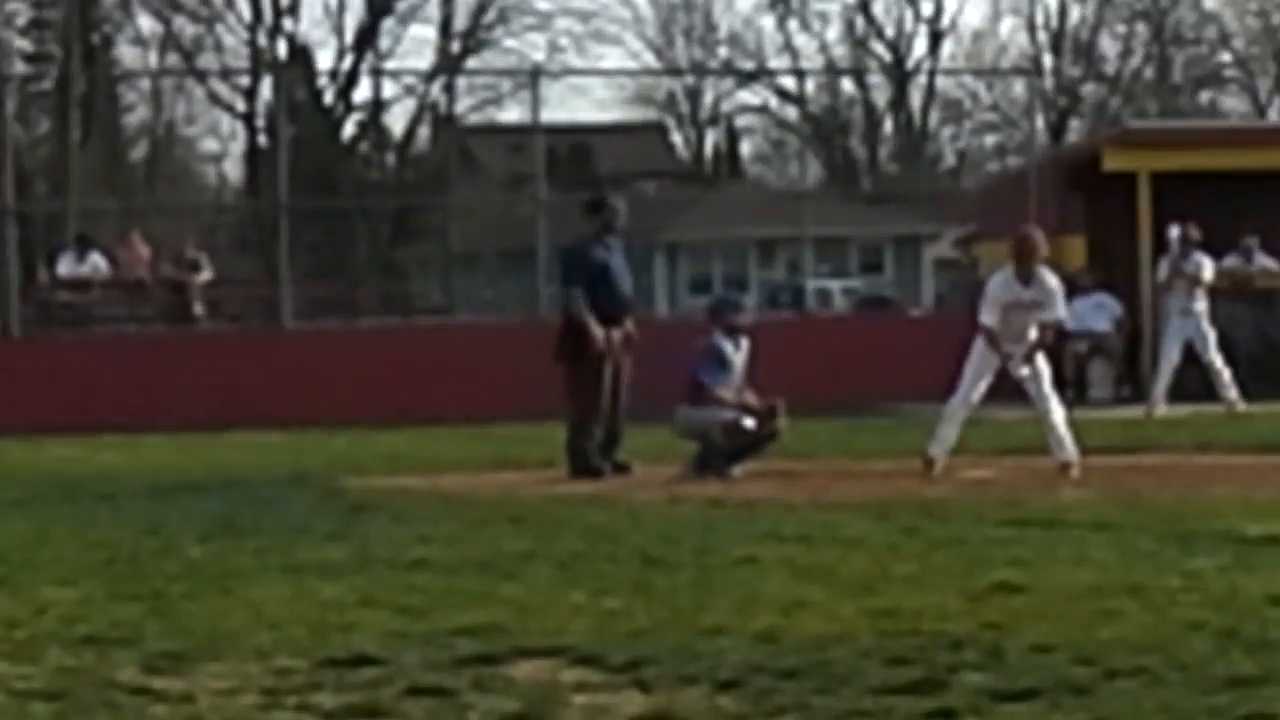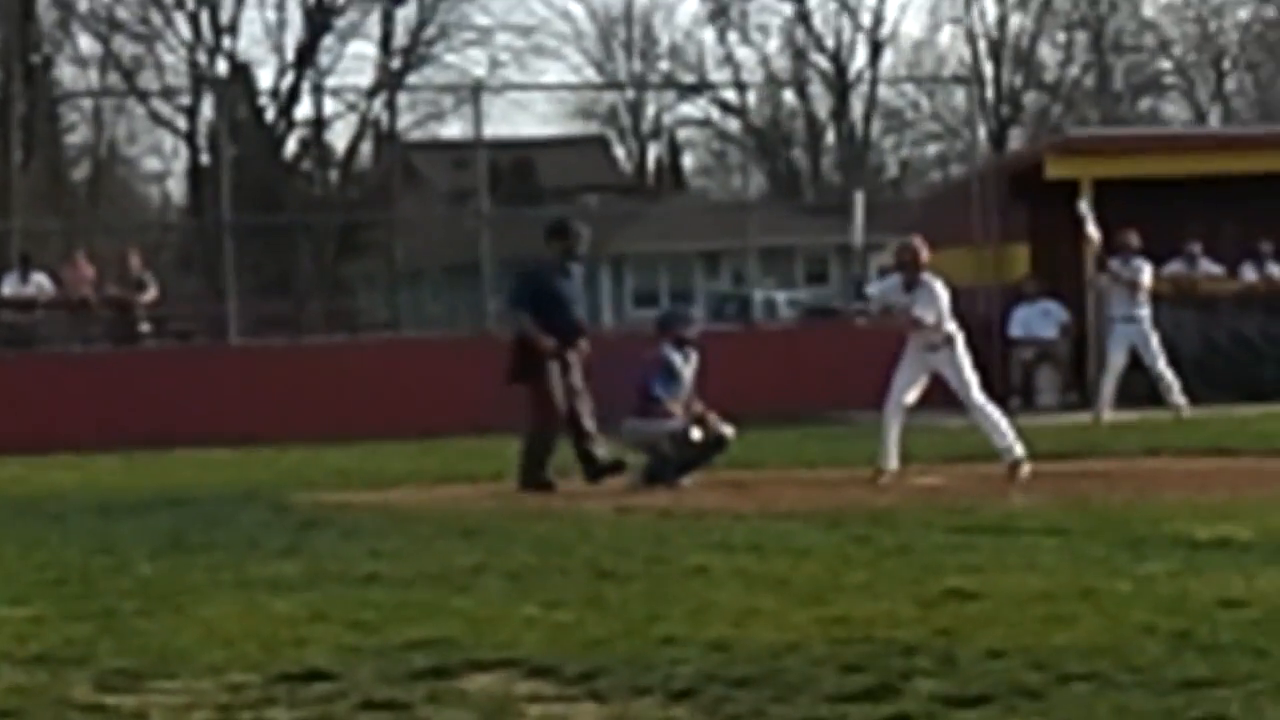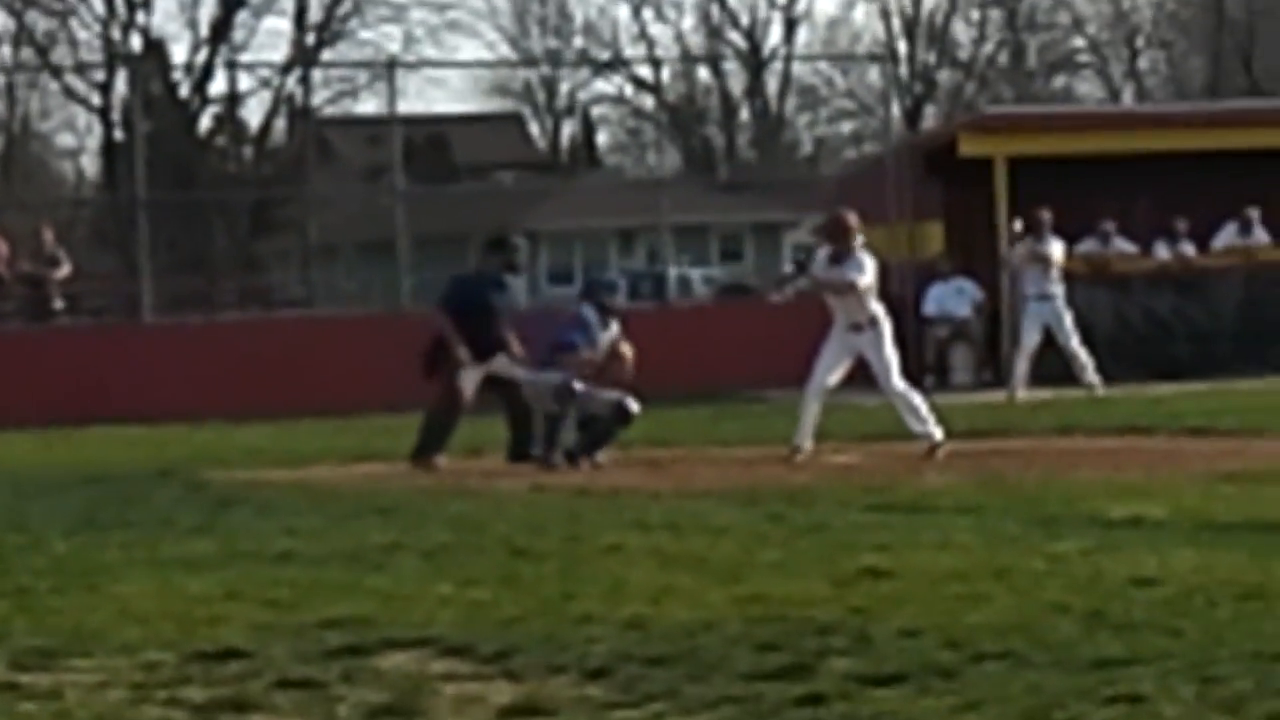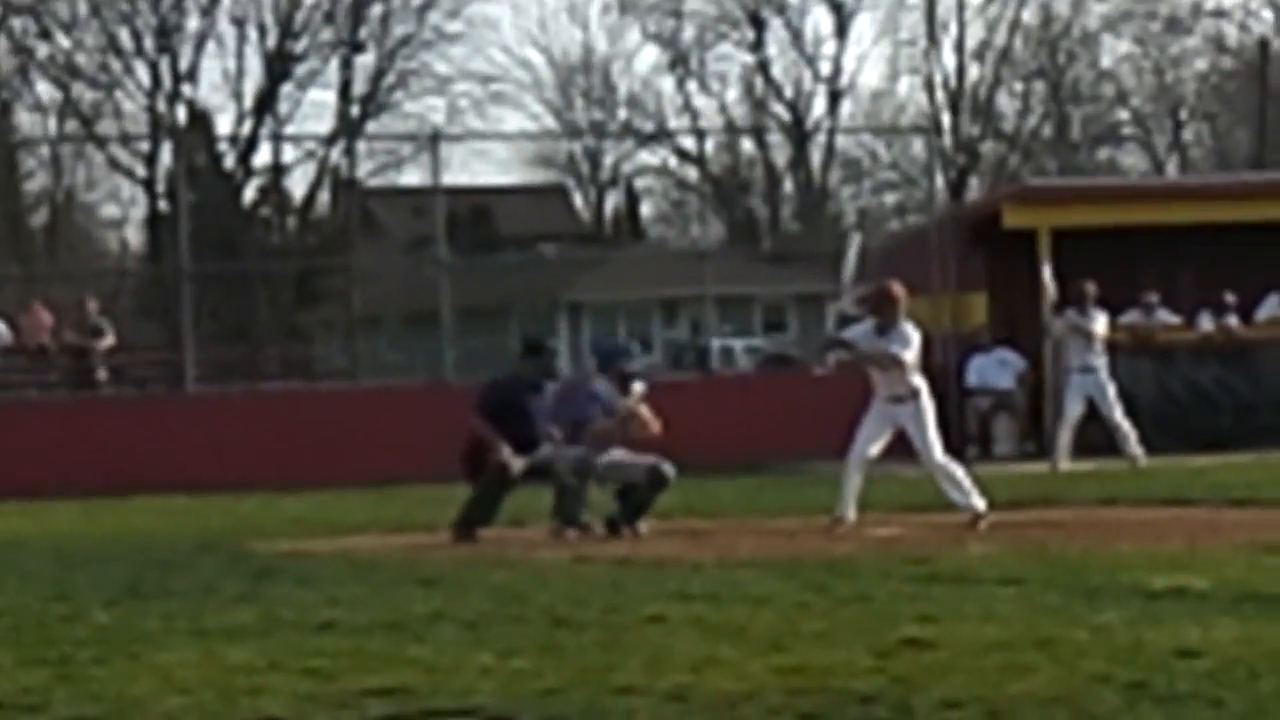
dt=0.5s
person 1, frame 1
left shoulder: (1049, 283)
right shoulder: (999, 283)
left elbow: (1049, 328)
right elbow: (986, 327)
left wrist: (1028, 358)
right wrist: (1005, 360)
left hip: (1027, 344)
right hip: (992, 342)
left knee: (1046, 399)
right knee: (965, 397)
left ankle: (1068, 456)
right ankle: (936, 453)
person 1, frame 2
left shoulder: (934, 290)
right shoulder: (892, 283)
left elbow: (913, 324)
right elbow: (870, 299)
left wrist: (880, 314)
left hip: (947, 348)
right hip: (917, 349)
left knee: (974, 400)
right knee: (894, 404)
left ankle: (1016, 455)
right ankle: (888, 463)
person 1, frame 3
left shoulder: (863, 261)
right shoulder: (822, 258)
left elbow: (844, 289)
right elbow: (794, 283)
left wrist: (810, 277)
left hip: (873, 329)
right hip: (843, 330)
left knee: (893, 385)
right knee: (816, 385)
left ankle: (934, 436)
right ankle: (802, 442)
person 1, frame 4
left shoulder: (908, 334)
right shoulder: (867, 328)
left elbow: (886, 363)
right elbow: (840, 341)
left wrist: (852, 349)
left hip: (913, 402)
right hip: (884, 402)
left knee: (933, 458)
right knee: (857, 455)
left ankle: (976, 506)
right ankle: (845, 512)
person 2, frame 1
left shoulder: (616, 248)
right shoulder: (580, 252)
right elbow: (574, 294)
left wrist: (627, 322)
right wrist: (592, 327)
left hip: (617, 333)
right hip: (592, 333)
left knee: (616, 398)
right knee: (590, 399)
left ankle: (606, 455)
right ankle: (583, 459)
person 2, frame 2
left shoulder: (573, 272)
right shoulder: (535, 275)
right elbow: (518, 312)
left wrist: (580, 337)
right wrist: (540, 338)
left hip: (568, 352)
right hip: (541, 353)
left knee: (580, 408)
right knee: (549, 411)
left ankle: (594, 463)
right ankle: (532, 474)
person 2, frame 3
left shoulder: (502, 286)
right shoulder: (466, 283)
right elbow: (442, 314)
left wrist: (511, 343)
right wrist: (457, 346)
left hip: (493, 355)
right hip: (466, 355)
left knee: (520, 391)
right knee: (456, 394)
left ankle: (522, 449)
right ankle: (425, 452)
person 2, frame 4
left shoulder: (542, 388)
right shoulder: (501, 387)
right elbow: (478, 421)
left wrist: (558, 441)
right wrist: (499, 446)
left hip: (534, 451)
right hip: (500, 453)
left knee: (574, 463)
right knee: (504, 472)
right ankle: (465, 526)
person 3, frame 1
left shoulder: (1203, 261)
right shoulder: (1167, 261)
left elbow: (1202, 282)
right elbow: (1162, 290)
left wrist: (1182, 271)
right wrist: (1173, 273)
left hip: (1198, 317)
right hip: (1175, 318)
left knee: (1213, 359)
right knee: (1166, 362)
left ankle: (1232, 398)
right ankle: (1155, 403)
person 3, frame 2
left shoulder: (1144, 266)
right shoulder: (1111, 265)
left elbow: (1138, 286)
right elbow: (1102, 288)
left wrist: (1113, 274)
left hip: (1141, 323)
right hip: (1118, 324)
left knee: (1158, 364)
right knee: (1112, 367)
left ankle: (1179, 403)
right ankle: (1102, 408)
person 3, frame 3
left shoulder: (1056, 243)
right shoulder: (1024, 245)
left elbow: (1049, 260)
right elbow: (1014, 266)
left wrist: (1028, 247)
left hip: (1054, 301)
right hip: (1032, 302)
left knee: (1071, 343)
right knee: (1025, 346)
left ankle: (1093, 382)
right ankle: (1016, 387)
person 3, frame 4
left shoulder: (1100, 316)
right shoulder: (1067, 316)
left elbow: (1094, 335)
right elbow: (1057, 335)
left wrist: (1072, 324)
left hip: (1098, 373)
right hip: (1076, 374)
left knee: (1115, 415)
right knee: (1068, 417)
left ankle: (1136, 453)
right ankle: (1059, 458)
person 4, frame 1
left shoulder: (742, 344)
right shoulder: (714, 349)
left elbow: (740, 389)
right elbow: (710, 395)
left wrist: (762, 406)
right wrist: (748, 406)
left hip: (723, 412)
right hip: (693, 415)
left knee: (772, 424)
right knee: (743, 424)
left ankle: (721, 461)
right ankle: (702, 463)
person 4, frame 2
left shoulder: (690, 357)
right shoulder: (662, 362)
left elbow: (690, 399)
right elbow: (658, 408)
left wrist: (704, 414)
right wrist: (693, 419)
left hip: (670, 425)
right hip: (640, 427)
left knee: (723, 433)
right knee: (689, 435)
left ankle: (670, 472)
right ankle: (652, 474)
person 4, frame 3
left shoulder: (612, 328)
right shoulder: (579, 323)
left elbow: (624, 373)
right elbow: (569, 361)
left hip: (583, 388)
left knee: (628, 408)
left ankle: (580, 451)
right ankle: (551, 450)
person 4, frame 4
left shoulder: (634, 392)
right shoulder: (592, 394)
left elbow: (653, 430)
right elbow: (592, 433)
left wrist: (643, 415)
right wrist: (622, 422)
left hip: (609, 455)
left knee: (663, 473)
left ankle: (624, 520)
